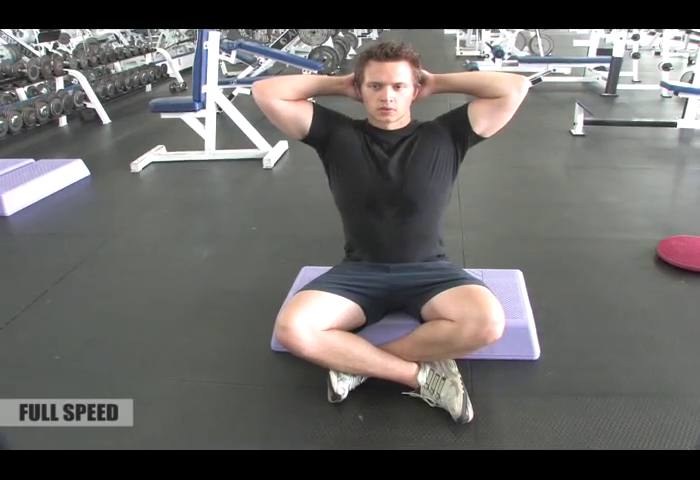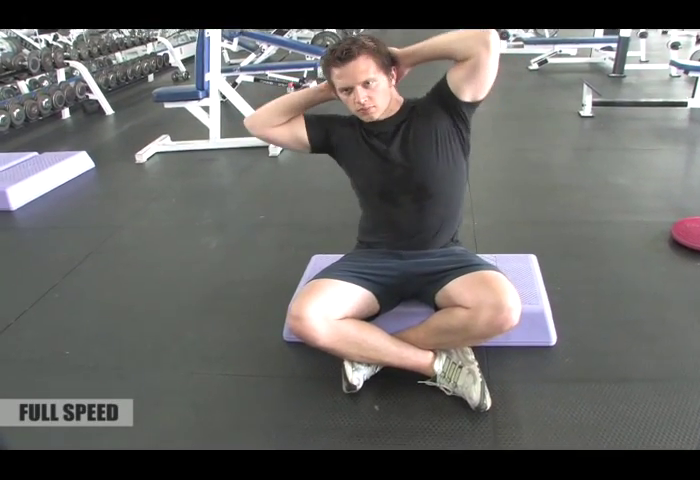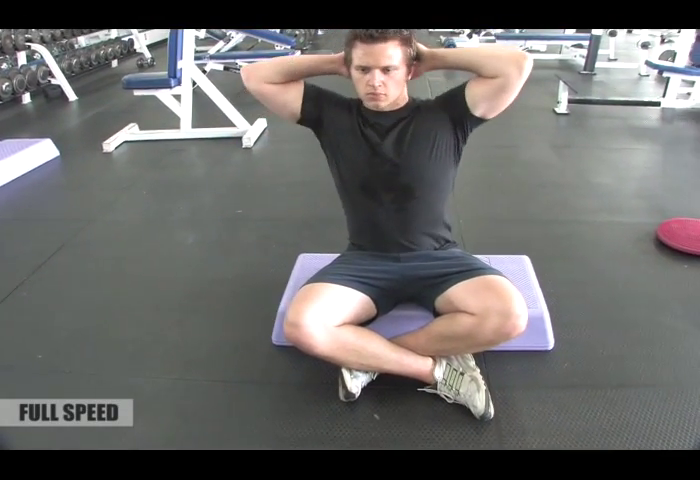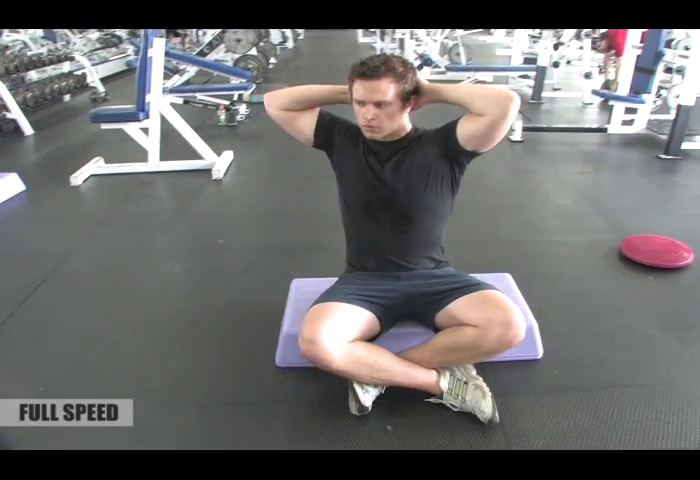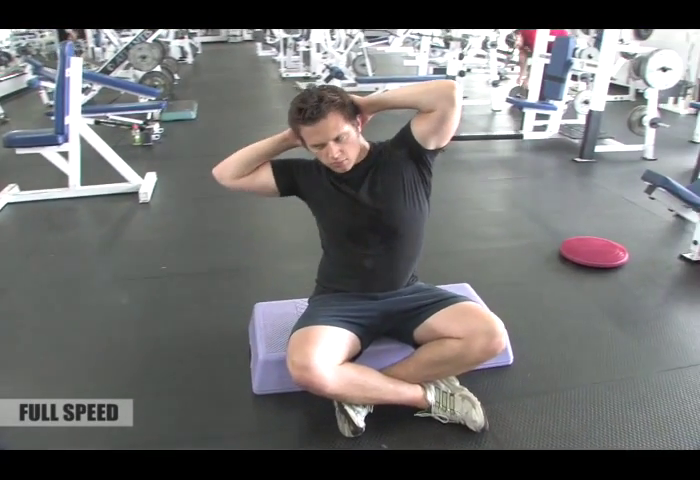
dt=1s
person 1, frame 1
left shoulder: (446, 135)
right shoulder: (336, 134)
left elbow: (515, 88)
right elbow: (265, 93)
left wrist: (438, 82)
right wrist: (338, 84)
left hip: (428, 270)
right hip: (360, 272)
left knee: (487, 322)
right knee: (291, 329)
left ankle: (357, 361)
right ankle: (421, 376)
person 1, frame 2
left shoulder: (442, 111)
right shoulder: (340, 132)
left elbow: (485, 42)
right elbow: (258, 124)
left wrist: (409, 55)
right wrist: (322, 92)
left hip: (442, 257)
right hip: (374, 259)
left knee: (502, 310)
right knee: (305, 320)
left ankle: (370, 351)
right ankle: (436, 364)
person 1, frame 3
left shoulder: (446, 115)
right shoulder: (332, 114)
left elbow: (517, 66)
right elbow: (255, 77)
left wrist: (434, 57)
right wrist: (332, 63)
left hip: (436, 258)
right hip: (365, 260)
left knee: (509, 315)
right knee: (301, 326)
left ankle: (366, 356)
right ankle: (437, 370)
person 1, frame 4
left shoulder: (443, 146)
right shoulder: (342, 139)
left elbow: (505, 105)
right elbow: (275, 103)
left wrist: (434, 91)
right wrist: (341, 92)
left hip: (432, 277)
right hip: (365, 280)
left knee: (508, 325)
right knee: (315, 343)
left ankle: (373, 371)
right ankle: (441, 381)
person 1, frame 5
left shoulder: (406, 155)
right shoulder: (306, 175)
left elbow: (448, 94)
right elbow: (226, 175)
left wrist: (373, 102)
right wrist: (286, 138)
left hip: (406, 294)
right hip: (340, 300)
left knee: (489, 336)
right knee: (306, 368)
left ankle: (358, 390)
right ankle: (426, 396)
